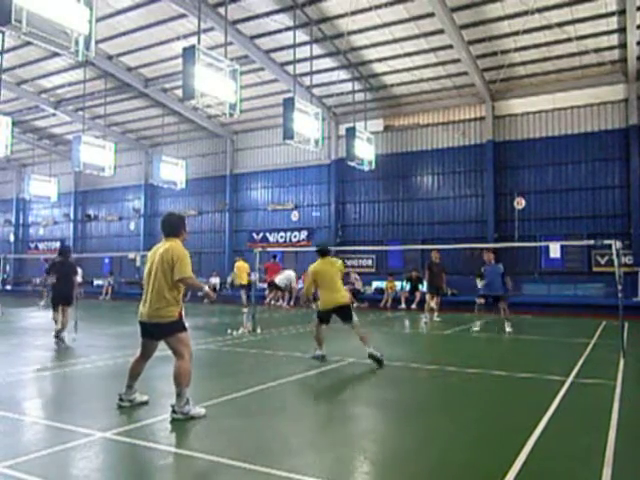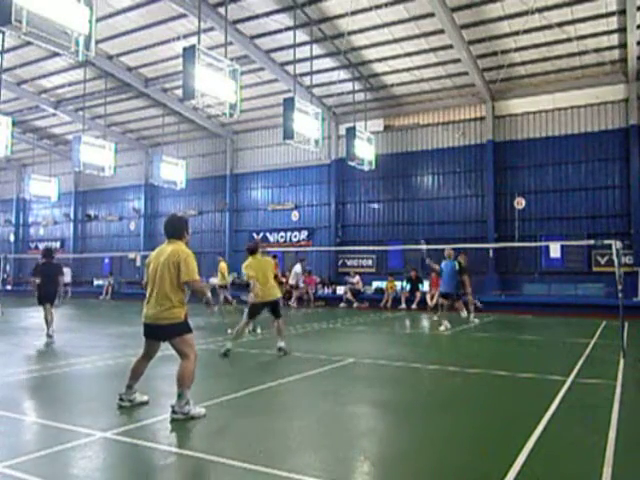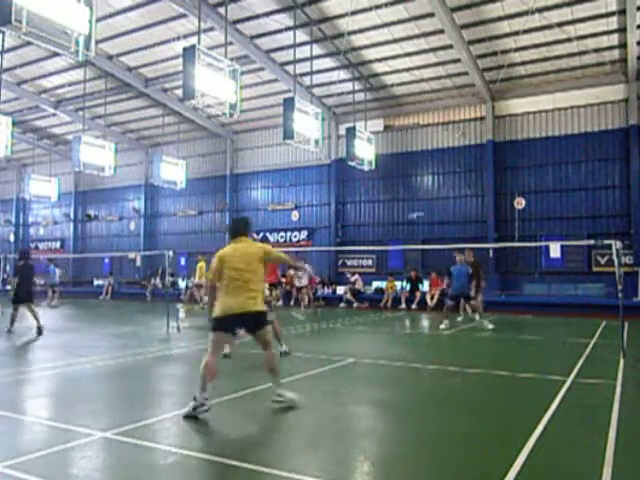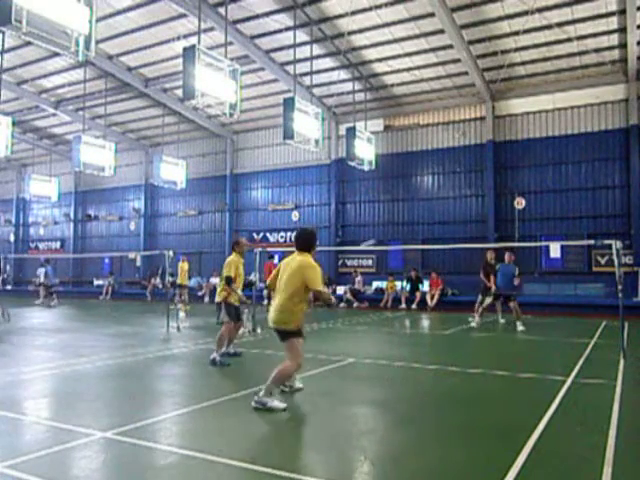
dt=0.7s
person 1, frame 1
left shoulder: (155, 249)
right shoulder: (178, 250)
right elbow: (186, 280)
right wrist: (204, 288)
left hip: (147, 313)
right hip: (168, 314)
left knee: (144, 355)
right knee: (184, 355)
left ankle: (128, 395)
right ankle: (181, 406)
person 1, frame 2
left shoulder: (156, 253)
right shoulder: (184, 253)
right elbow: (193, 284)
right wrist: (207, 294)
left hip: (150, 315)
right hip: (172, 316)
left knee: (147, 355)
right knee: (189, 356)
left ankle: (128, 394)
right ankle: (181, 406)
person 1, frame 3
left shoulder: (221, 255)
right shoulder: (260, 249)
left elbow: (211, 285)
right elbow: (287, 260)
left wrist: (211, 306)
right wrist: (303, 268)
left hip: (226, 309)
right hip: (253, 308)
left knee: (212, 354)
right knee: (268, 348)
left ankle: (200, 400)
right ankle: (279, 392)
person 1, frame 4
left shoulder: (286, 262)
right shoulder: (311, 266)
left elbow: (270, 284)
right elbow: (321, 294)
right wrist: (330, 300)
left hip: (278, 315)
right hip: (289, 319)
left knee: (294, 350)
right knee: (295, 360)
left ankle: (287, 383)
right ankle: (263, 397)
